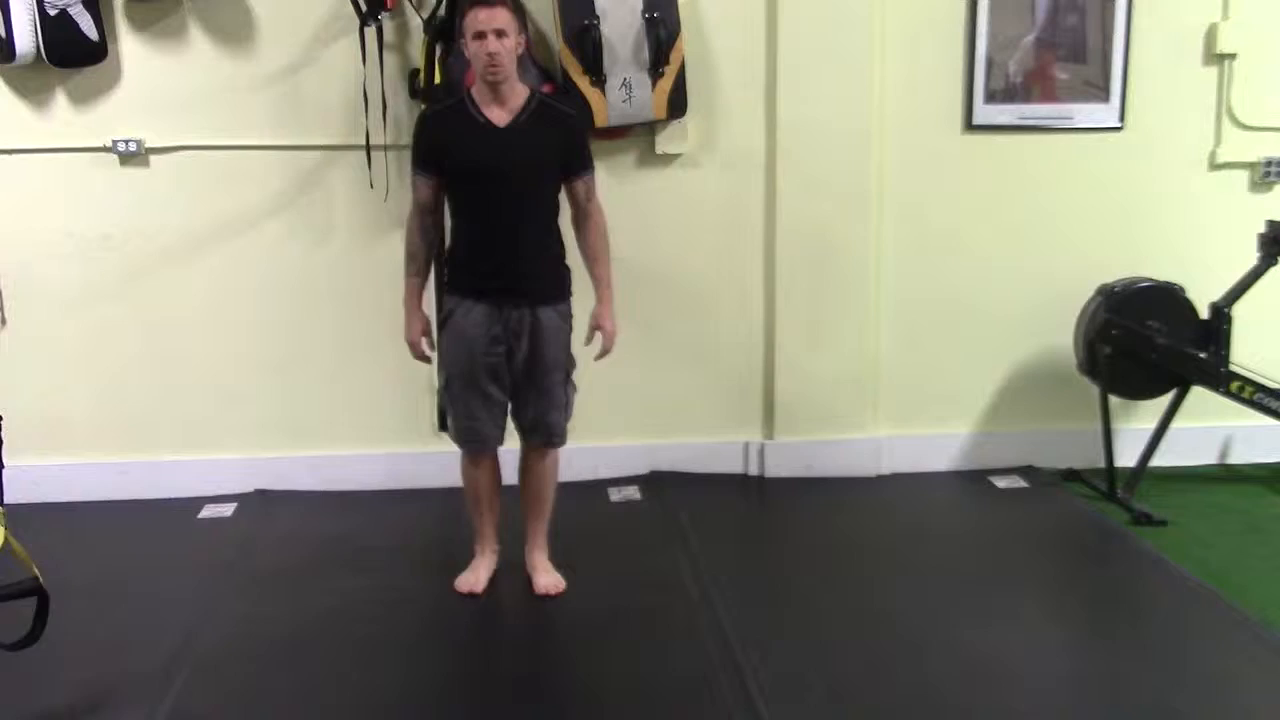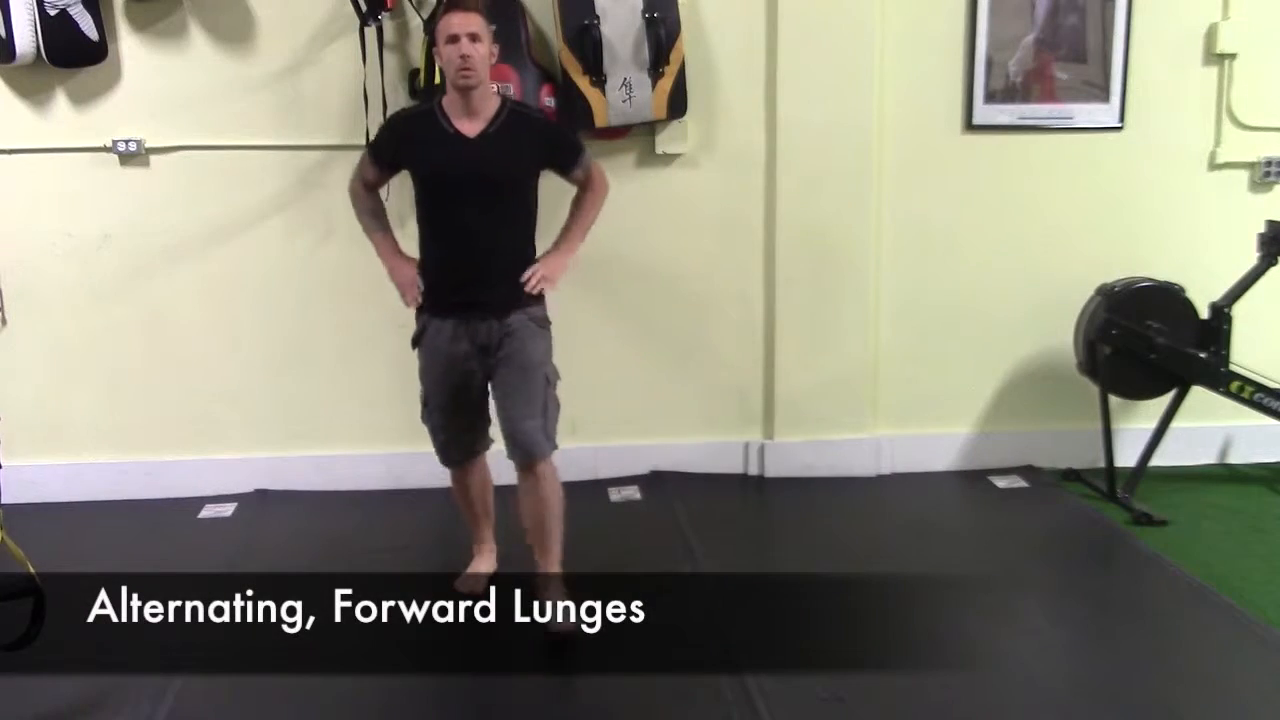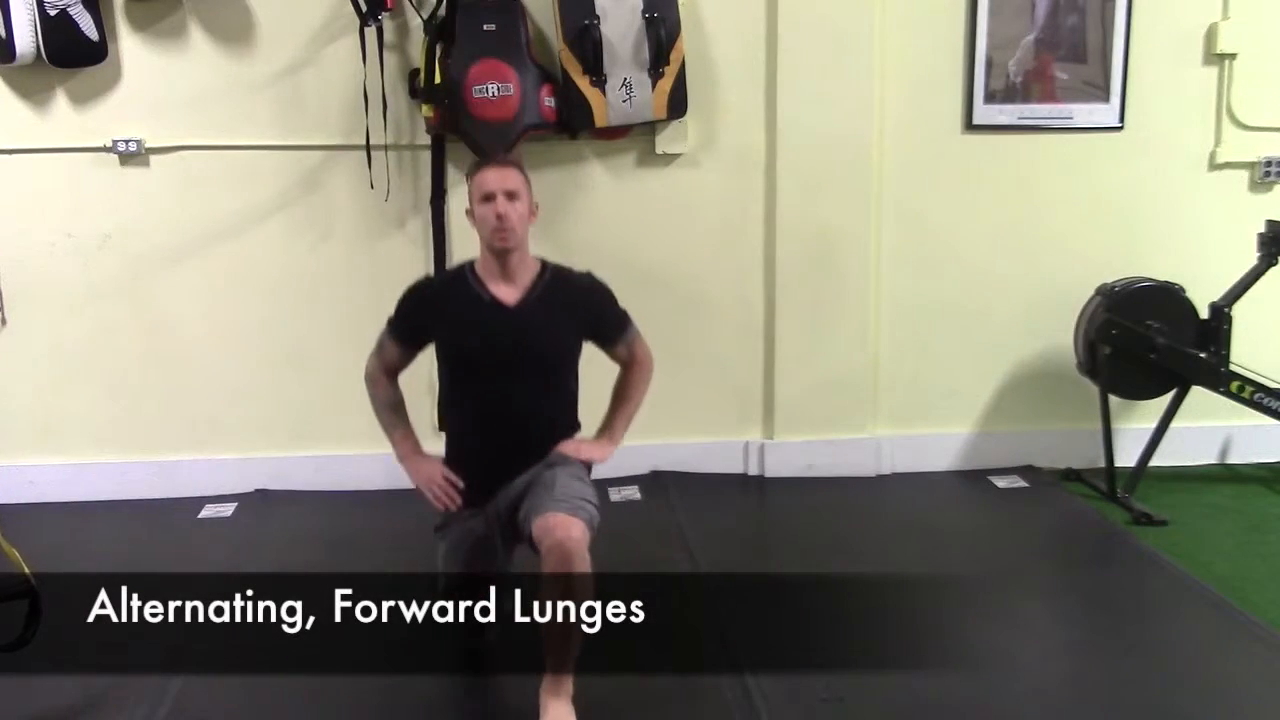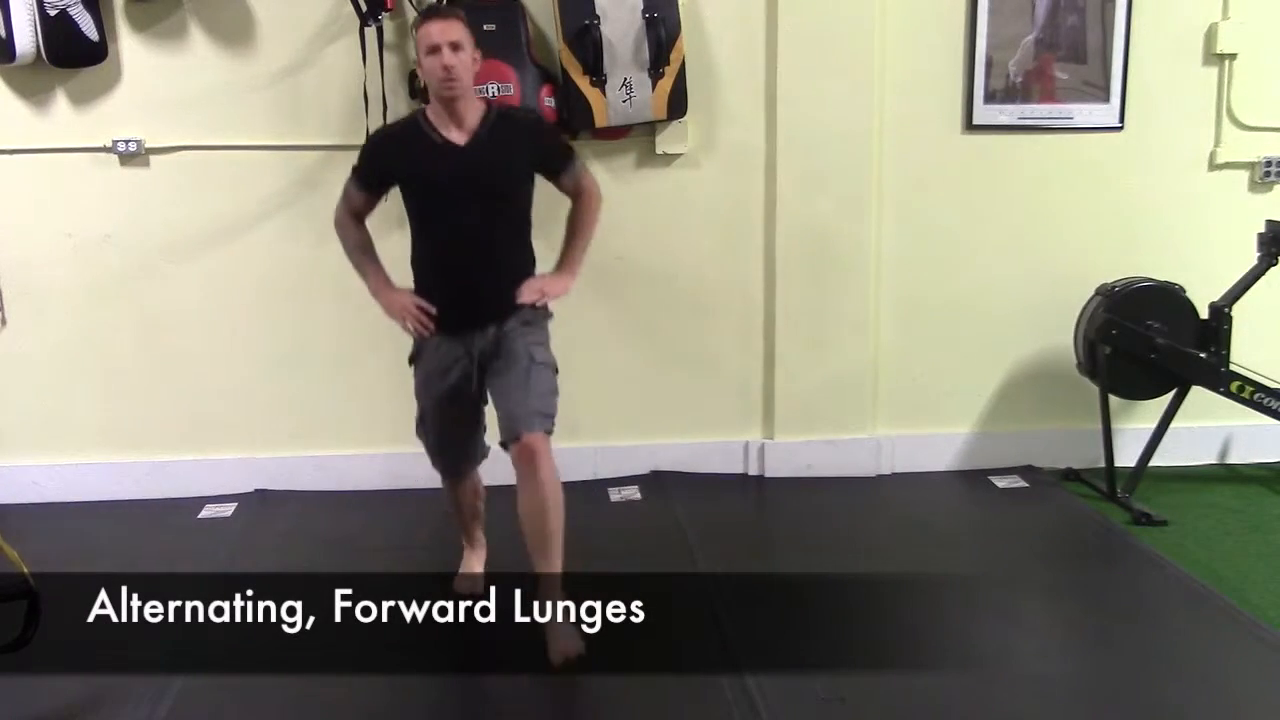
dt=0.7s
person 1, frame 1
left shoulder: (560, 122)
right shoulder: (440, 123)
left elbow: (588, 212)
right elbow: (423, 215)
left wrist: (605, 299)
right wrist: (413, 303)
left hip: (544, 303)
right hip: (469, 304)
left knee: (544, 433)
right knee: (475, 437)
left ankle: (537, 551)
right ankle: (485, 549)
person 1, frame 2
left shoulder: (533, 128)
right shoulder: (410, 129)
left elbow: (594, 181)
right elbow: (362, 184)
left wrist: (562, 252)
right wrist: (392, 257)
left hip: (518, 314)
right hip: (443, 319)
left knee: (532, 450)
right knee: (460, 450)
left ankle: (551, 577)
right ankle: (484, 549)
person 1, frame 3
left shoulder: (579, 294)
right shoulder: (434, 298)
left elbow: (639, 359)
right elbow: (379, 372)
left wrist: (607, 439)
right wrist: (412, 458)
left hip: (551, 465)
right hip: (471, 485)
left knee: (566, 540)
person 1, frame 4
left shoulder: (524, 130)
right shoulder: (394, 144)
left elbow: (586, 193)
right elbow: (348, 215)
left wrist: (564, 274)
right wrist: (384, 291)
left hip: (515, 321)
right hip: (442, 331)
left knee: (531, 444)
right knee: (455, 464)
left ankle: (553, 598)
right ankle: (474, 546)
